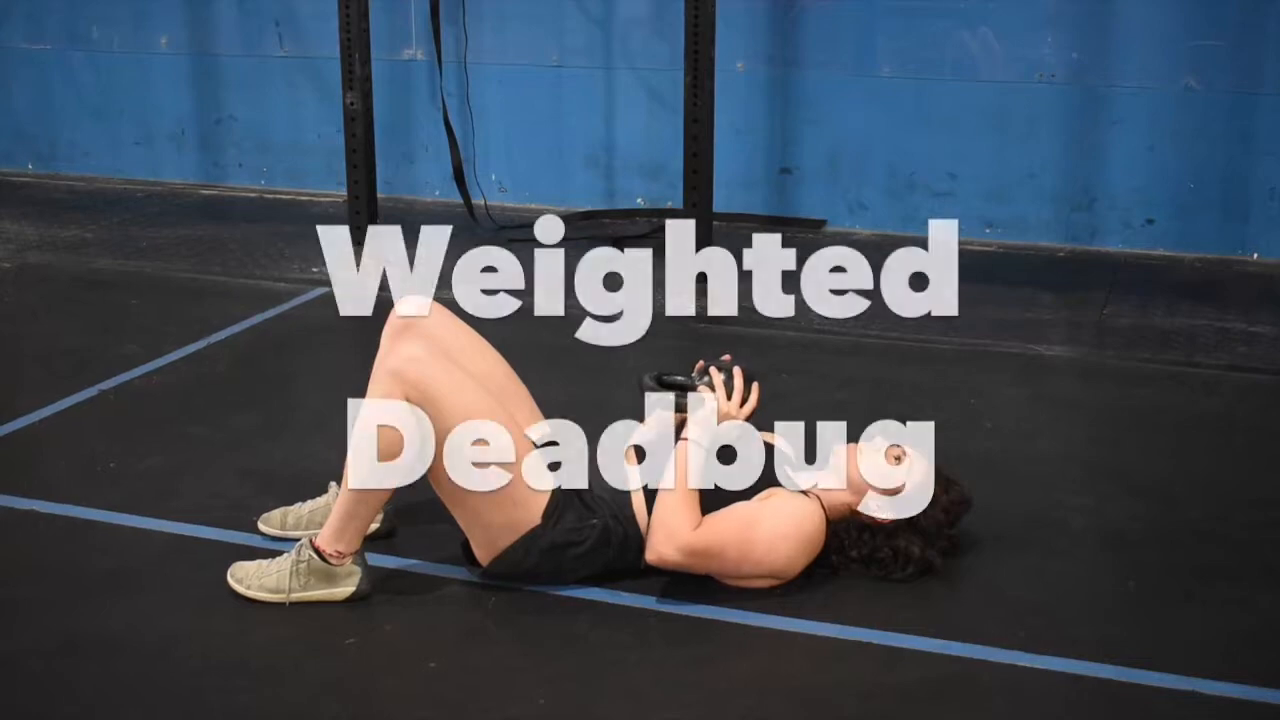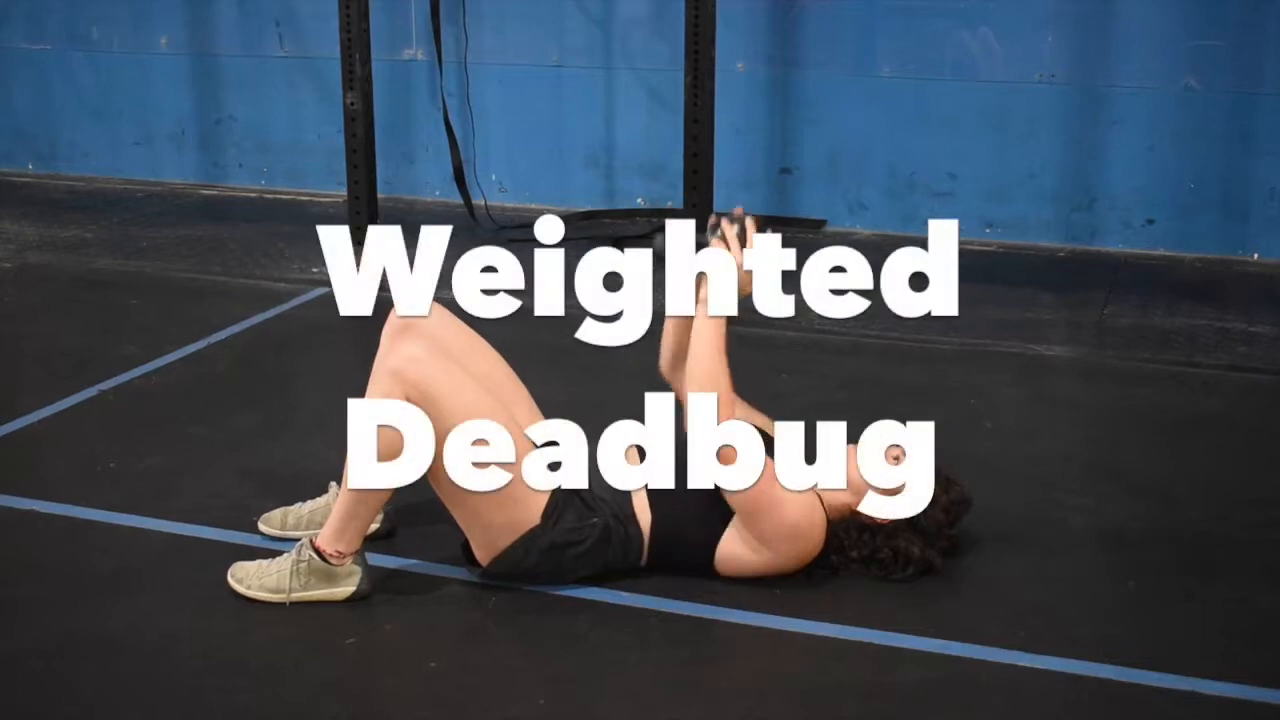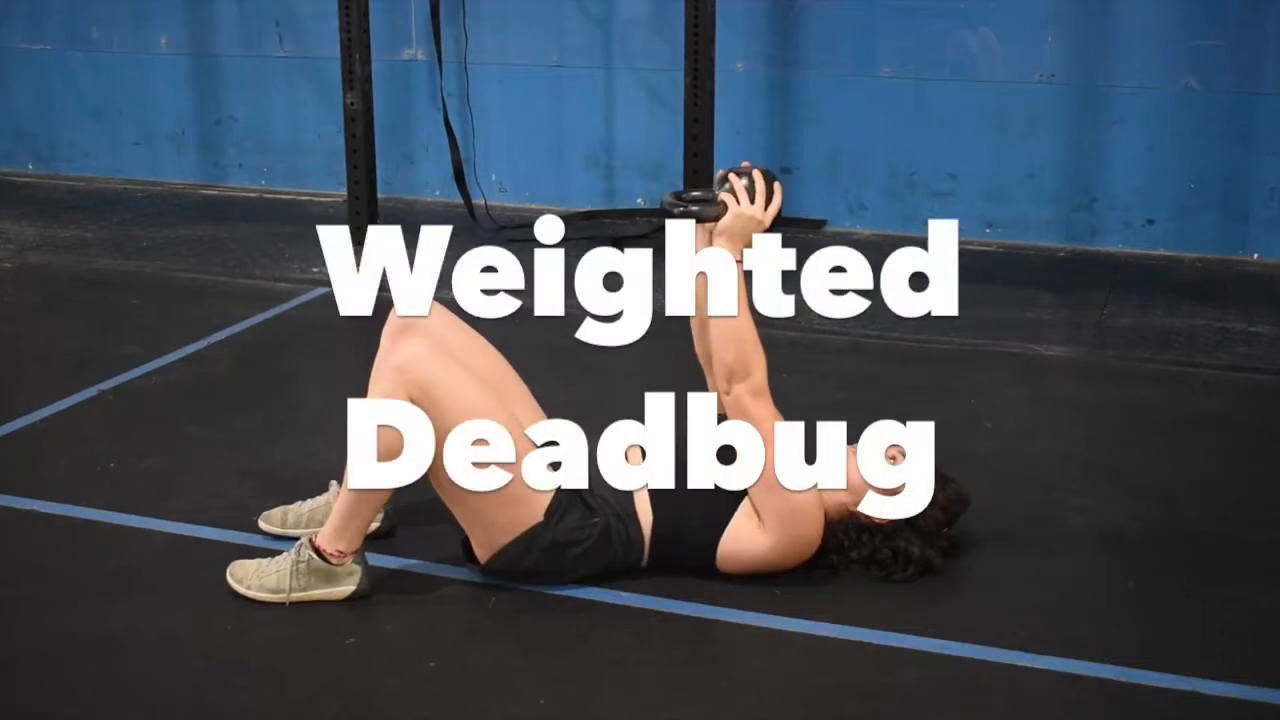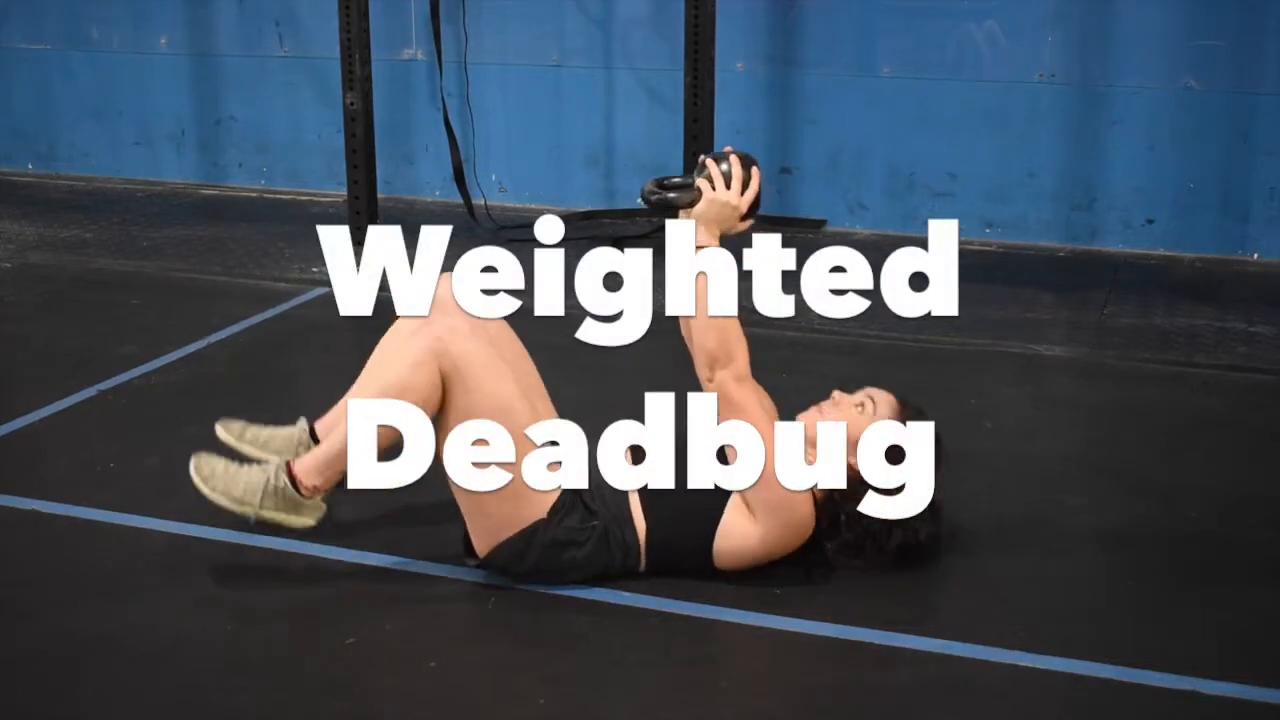
dt=0.4s
person 1, frame 1
left shoulder: (798, 530)
right shoulder: (788, 471)
left elbow: (667, 544)
left wrist: (697, 432)
left hip: (549, 531)
left knee: (407, 367)
right knee: (414, 317)
left ankle: (330, 558)
right ankle: (356, 501)
person 1, frame 2
left shoulder: (796, 526)
right shoulder: (782, 452)
right elbow: (675, 373)
left wrist: (714, 298)
right wrist: (696, 281)
left hip: (552, 532)
left knee: (406, 366)
right knee: (414, 319)
left ankle: (331, 558)
right ankle: (355, 498)
person 1, frame 3
left shoulder: (796, 526)
left elbow: (741, 388)
right elbow: (716, 362)
left wrist: (731, 249)
right wrist: (706, 241)
left hip: (552, 532)
right hip: (561, 479)
left knee: (410, 365)
right knee: (415, 317)
left ankle: (331, 557)
right ankle: (356, 498)
person 1, frame 4
left shoulder: (790, 513)
right shoulder: (774, 461)
left elbow: (726, 374)
right elbow: (714, 359)
left wrist: (706, 235)
right wrist: (690, 230)
left hip: (549, 535)
right hip: (561, 486)
left knee: (444, 340)
right knee: (446, 295)
left ankle: (301, 485)
right ankle: (315, 444)
